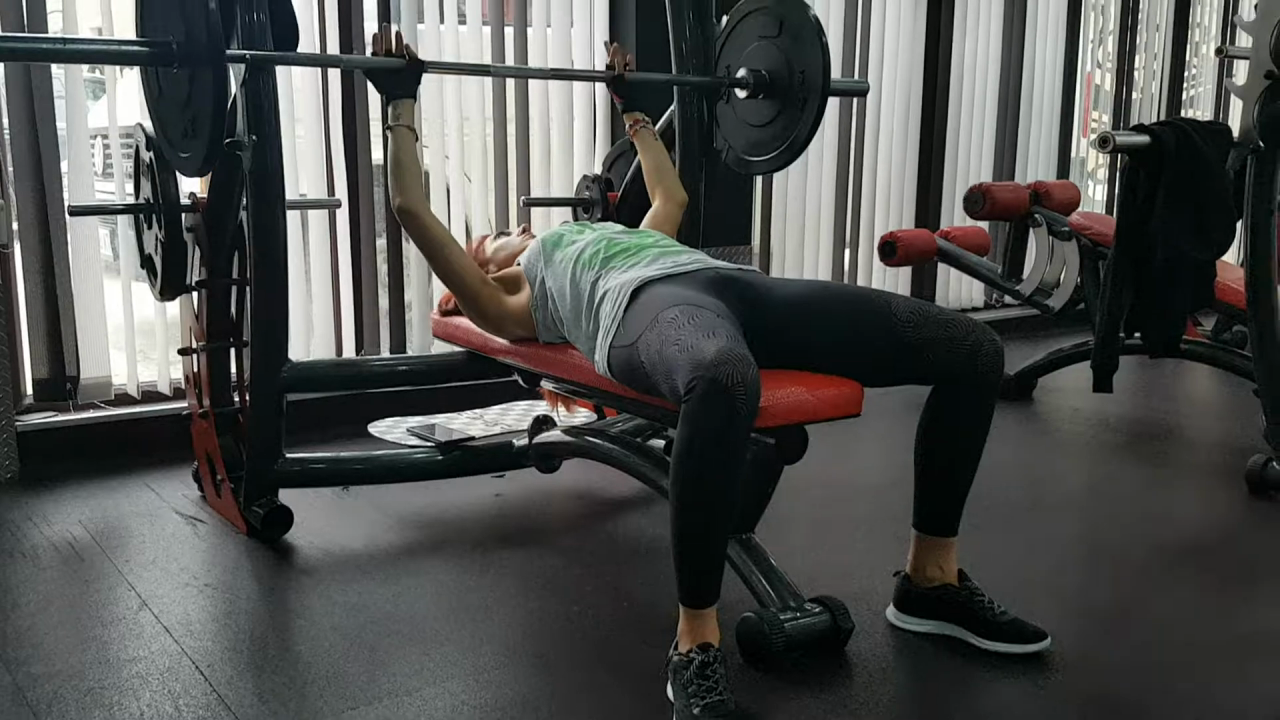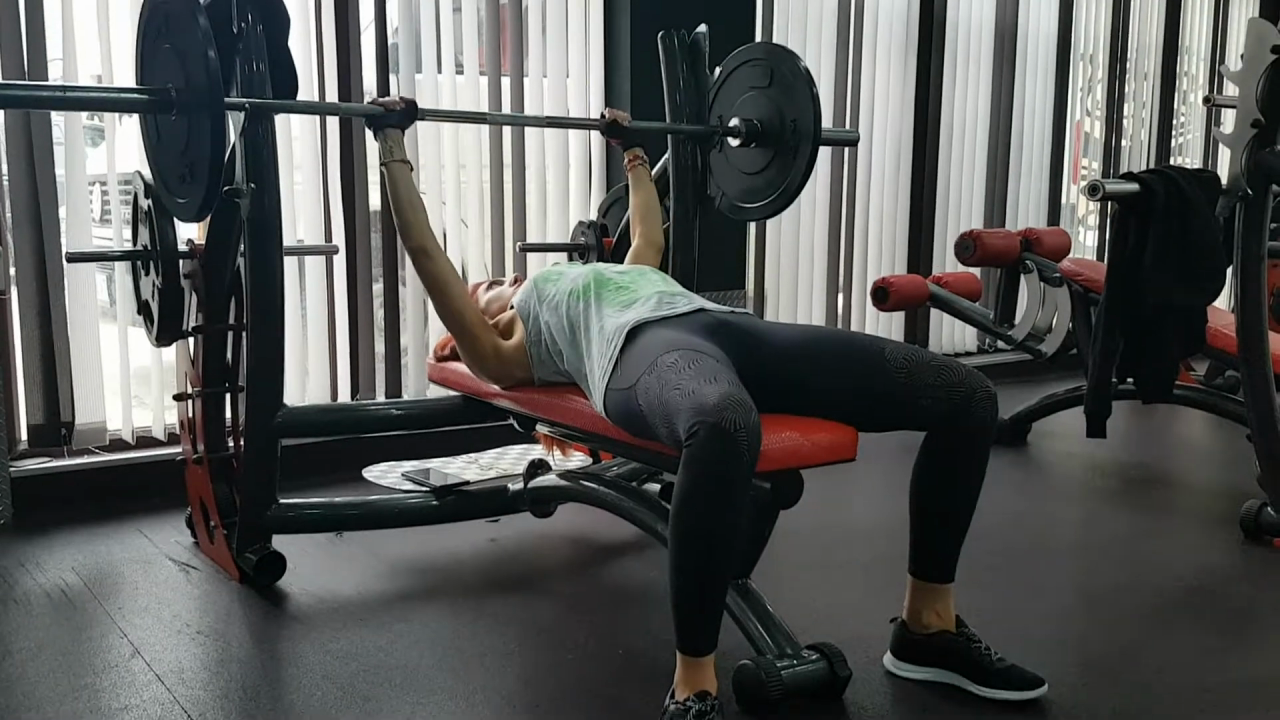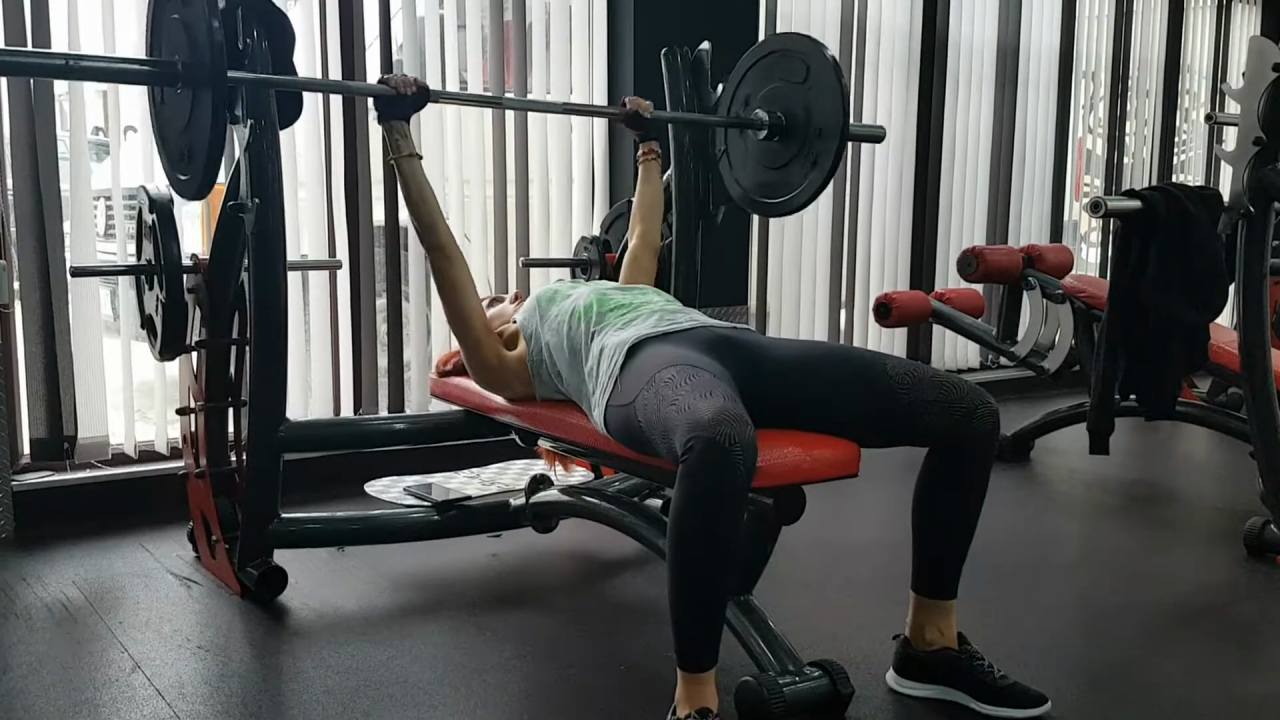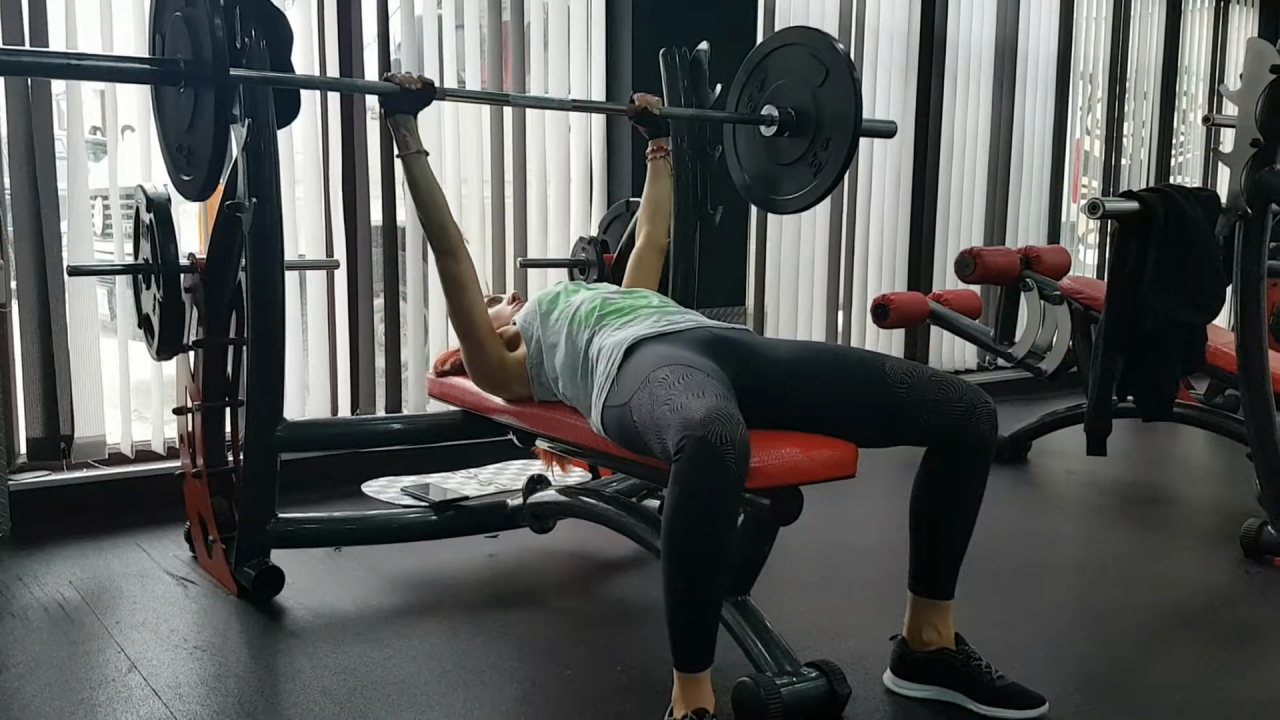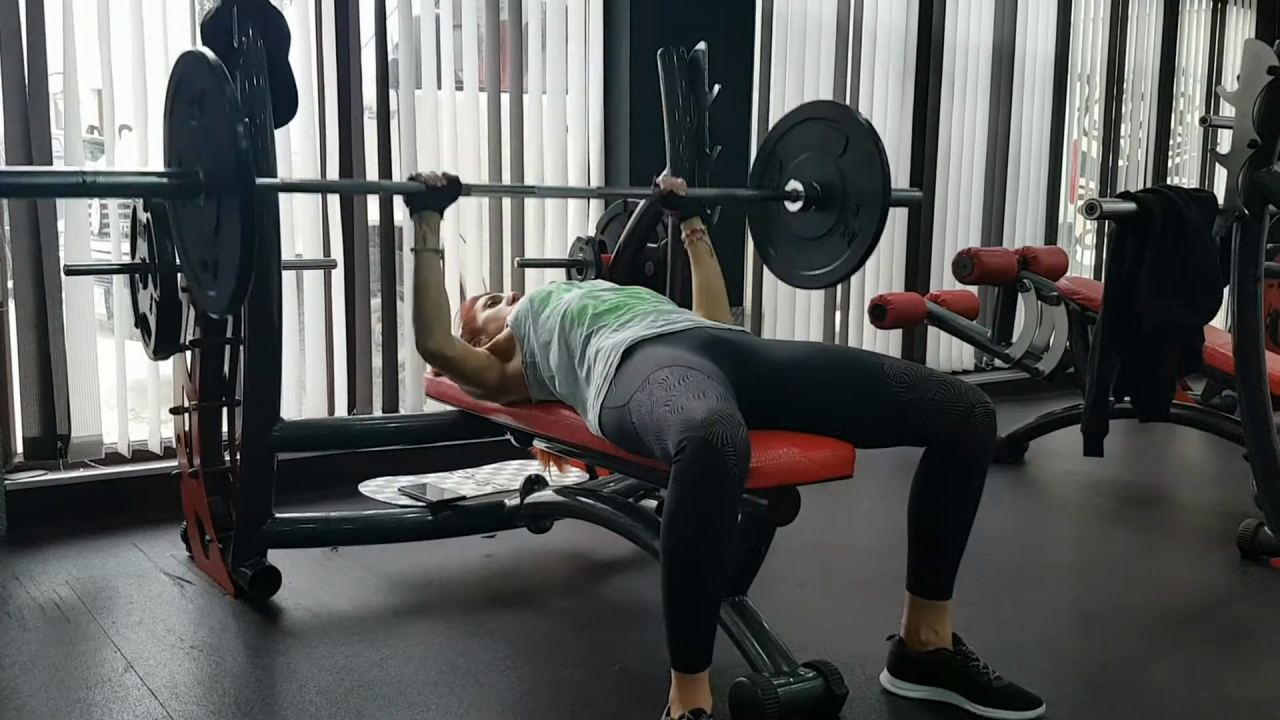
dt=0.7s
person 1, frame 1
left shoulder: (604, 242)
right shoulder: (510, 308)
left elbow: (671, 198)
right elbow: (414, 212)
left wrist: (632, 110)
right wrist: (400, 102)
left hip: (731, 283)
right hip: (649, 302)
left knee: (972, 350)
right knee: (722, 377)
left ankle: (931, 581)
right ankle: (695, 645)
person 1, frame 2
left shoulder: (586, 294)
right shoulder: (505, 353)
left elbow: (649, 244)
right elbow: (424, 250)
left wrist: (633, 153)
right wrist: (391, 144)
left knee: (966, 397)
right knee: (724, 426)
left ankle: (927, 627)
person 1, frame 3
left shoulder: (599, 306)
right shoulder: (506, 367)
left elbow: (644, 240)
right elbow: (444, 255)
left wrist: (648, 145)
right wrist: (399, 136)
left hip: (729, 343)
right hip: (646, 361)
left knee: (969, 414)
right knee: (719, 442)
left ankle: (929, 644)
person 1, frame 4
left shoulder: (604, 309)
right shoulder: (506, 368)
left elbow: (652, 240)
right elbow: (450, 252)
left wrist: (658, 143)
right wrist: (406, 130)
left hip: (728, 346)
left knee: (966, 413)
right knee: (712, 441)
left ankle: (927, 646)
person 1, frame 5
left shoulder: (591, 297)
right shoulder: (505, 369)
left elbow: (714, 314)
right elbow: (437, 349)
left wrist: (690, 220)
right wrist: (427, 223)
left hip: (726, 351)
left knee: (965, 414)
right knee: (711, 441)
left ankle: (925, 647)
